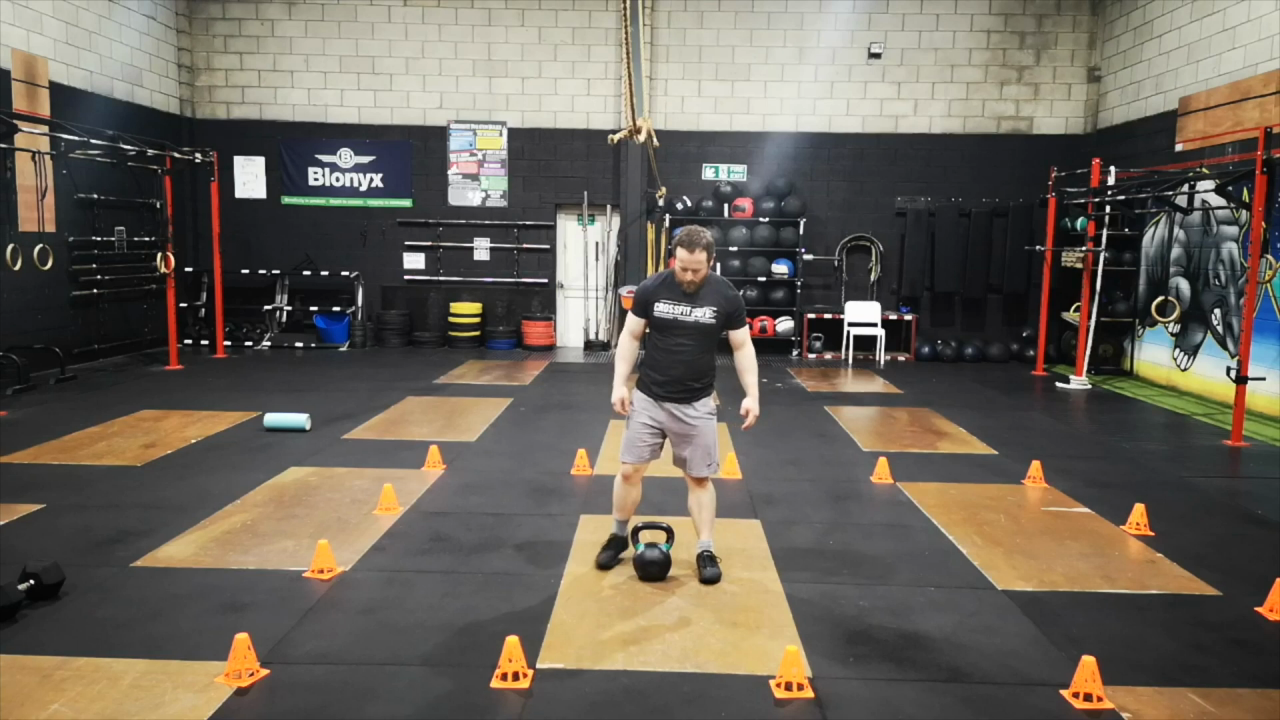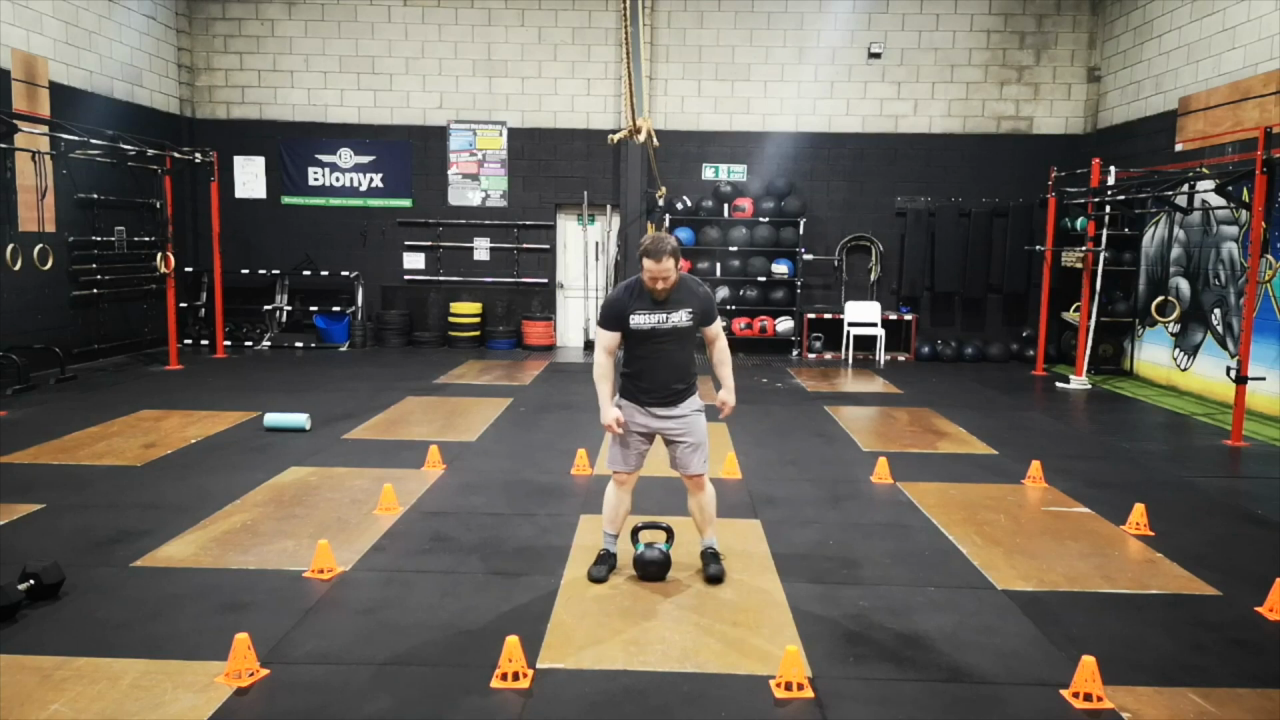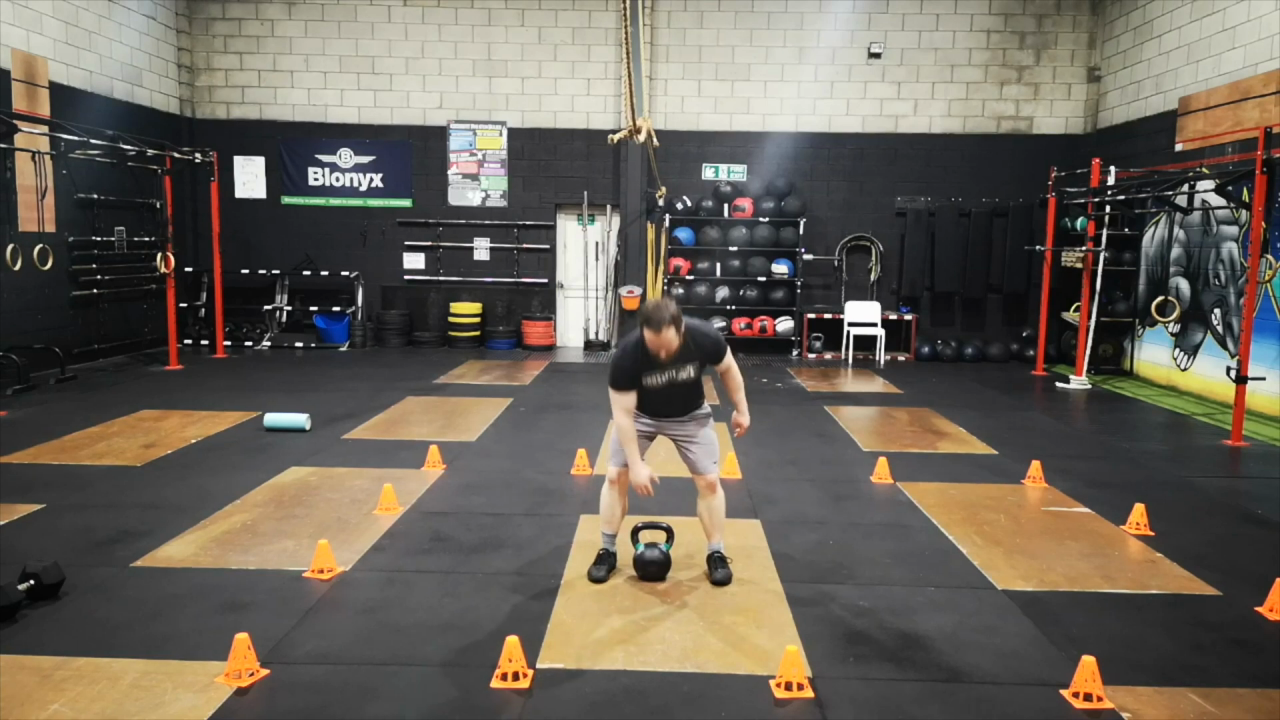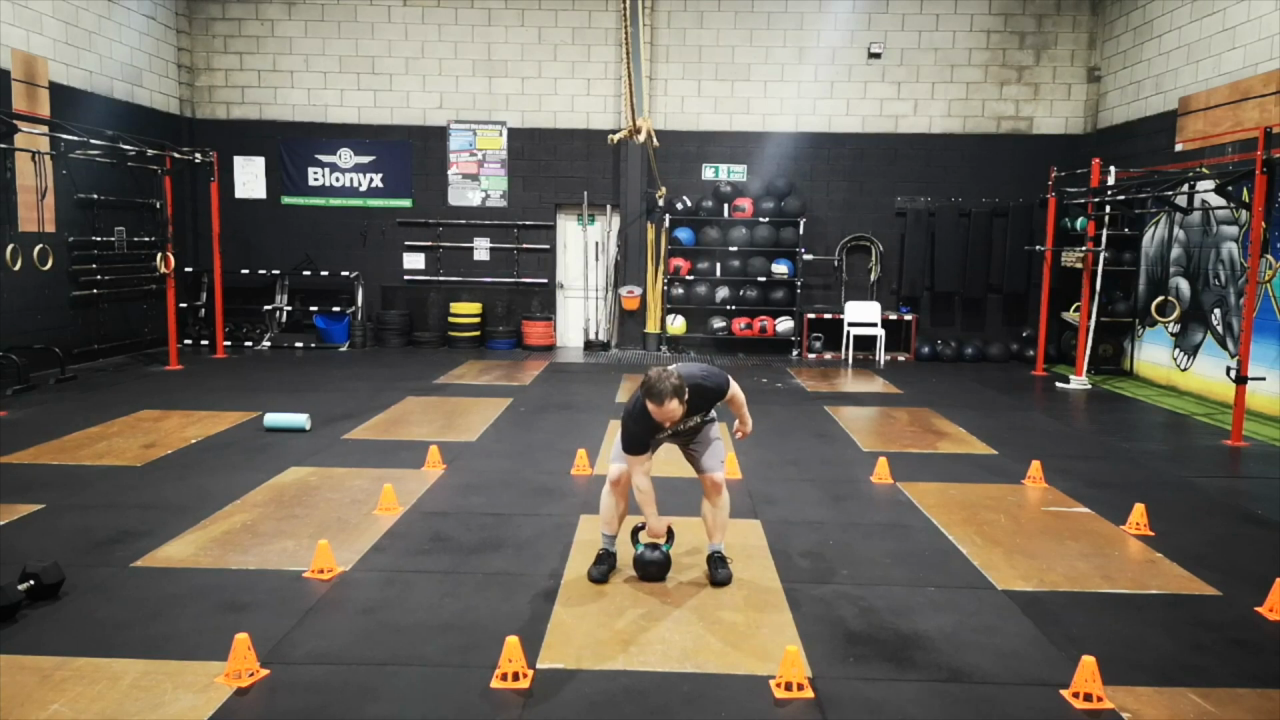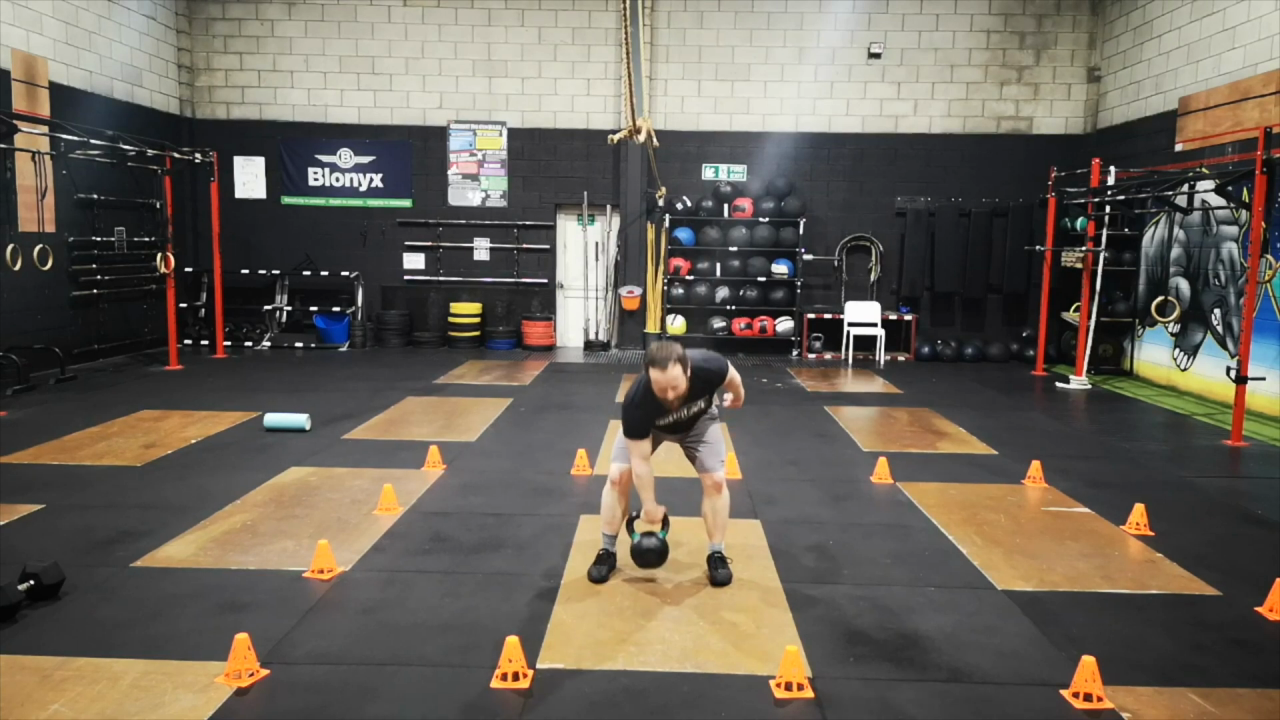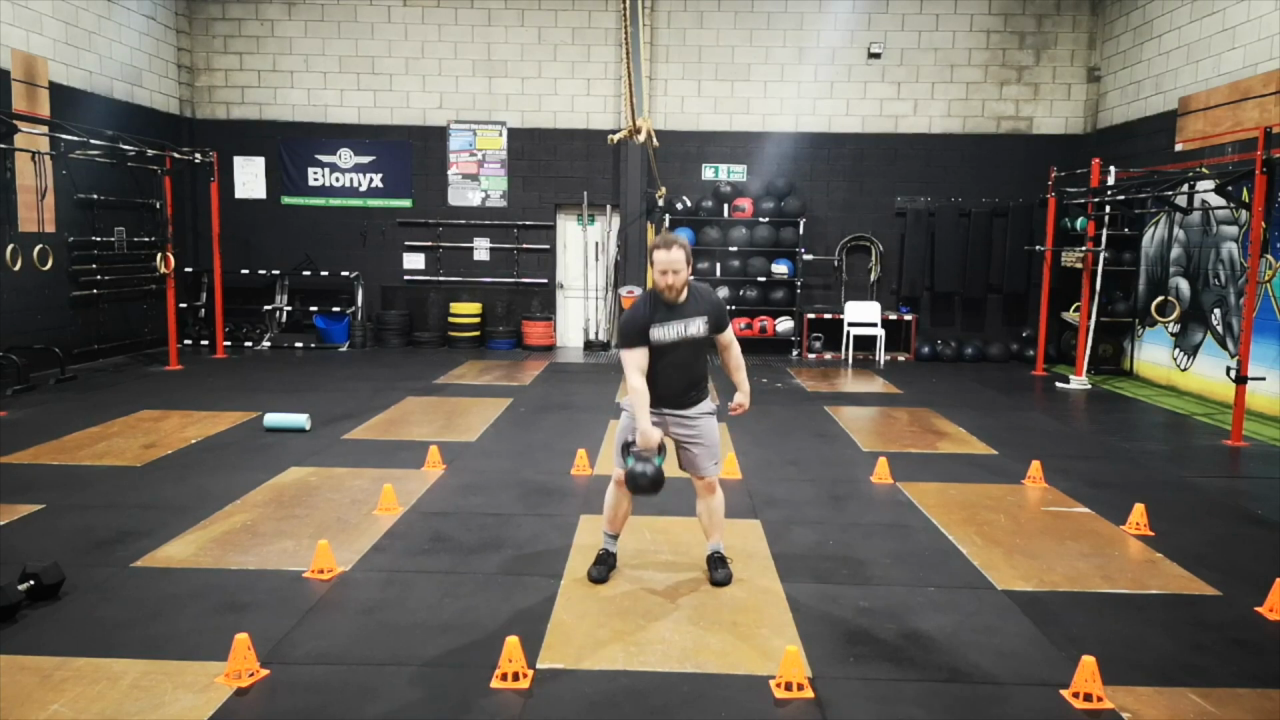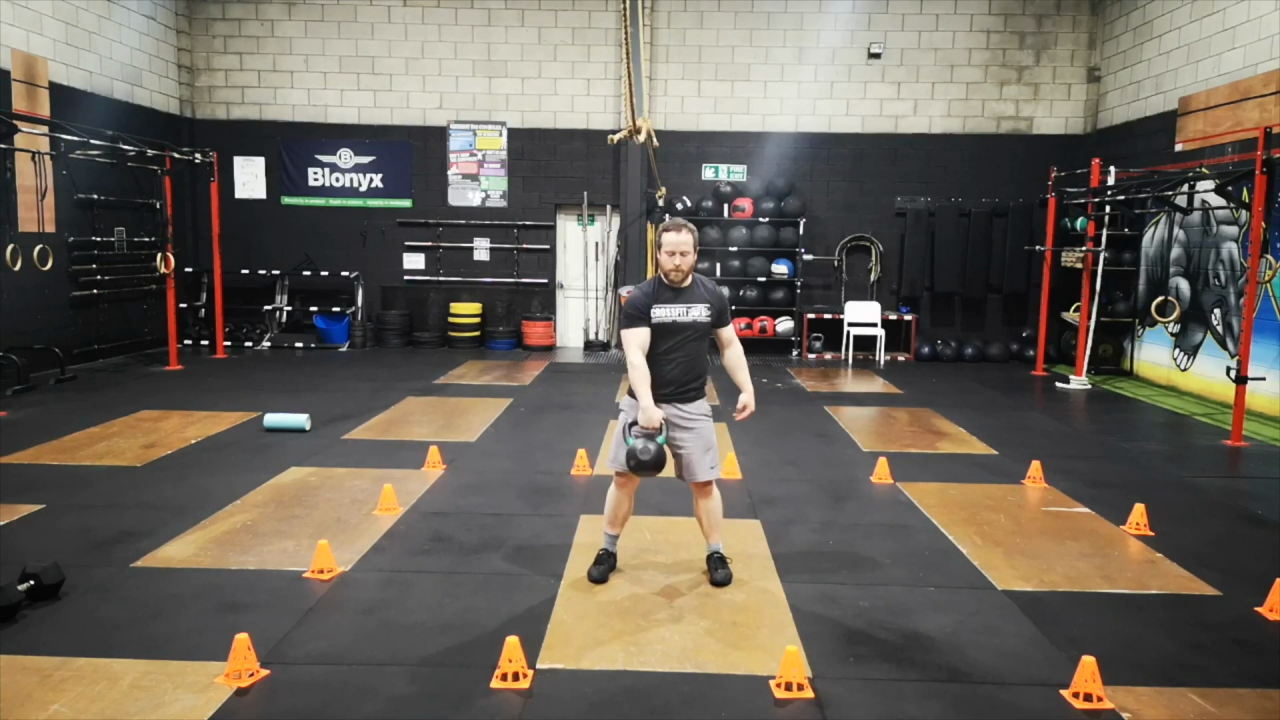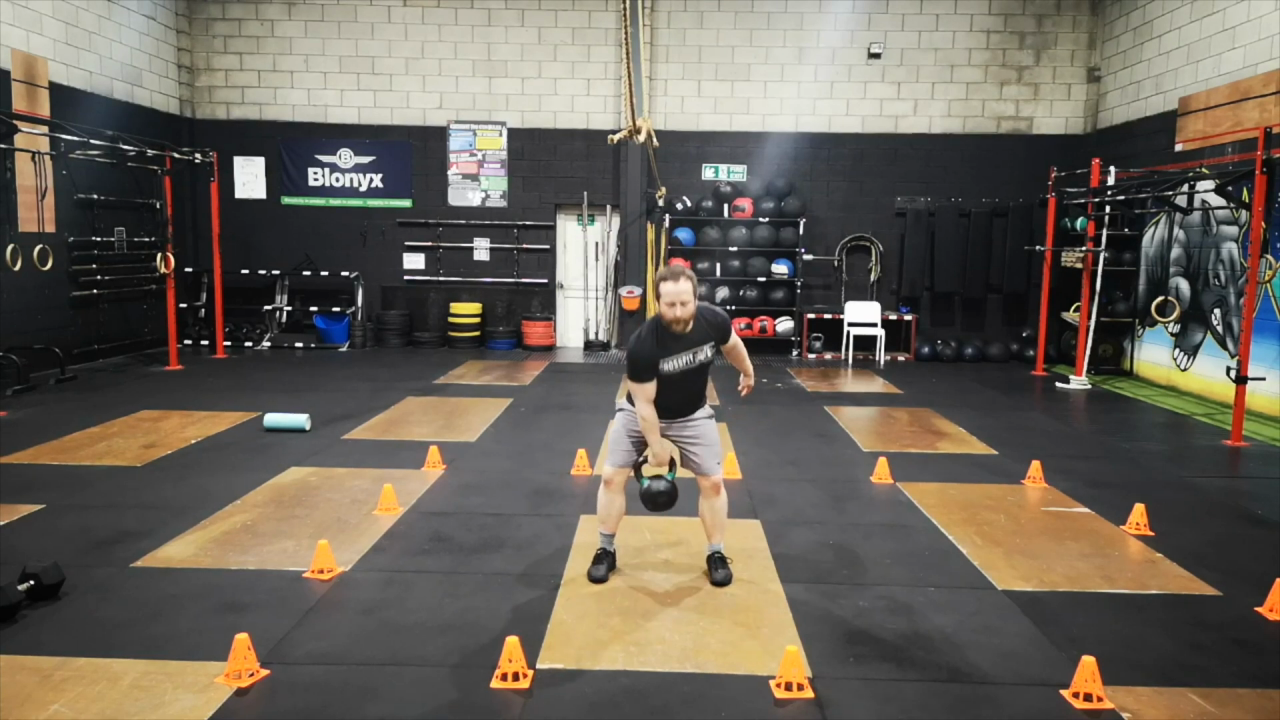
dt=0.4s
person 1, frame 1
left shoulder: (726, 296)
right shoulder: (652, 289)
left elbow: (742, 347)
right elbow: (630, 336)
left wrist: (751, 394)
right wrist: (620, 383)
left hip: (696, 404)
right hip: (648, 398)
left knee: (699, 477)
right knee: (629, 470)
left ankle: (705, 551)
right ankle: (619, 536)
person 1, frame 2
left shoulder: (697, 294)
right shoulder: (620, 299)
left elbow: (716, 340)
right elbow: (604, 353)
left wrist: (727, 386)
right wrist: (606, 404)
left hip: (683, 405)
right hip: (633, 406)
left knee: (696, 478)
right knee: (622, 477)
left ankle: (710, 549)
right ankle: (608, 550)
person 1, frame 3
left shoulder: (705, 337)
right shoulder: (627, 354)
left elbow: (728, 369)
right elbow: (622, 414)
left wrist: (741, 409)
right wrist: (636, 464)
left hip: (690, 415)
right hip: (642, 414)
left knee: (709, 480)
right knee: (616, 477)
left ankle: (716, 553)
right ankle: (607, 551)
person 1, frame 4
left shoulder: (707, 382)
right shoulder: (635, 416)
left elbow: (733, 392)
right elbow: (640, 476)
left wrist: (744, 419)
right wrist: (653, 521)
left hip: (697, 424)
left knee: (715, 480)
right knee: (617, 476)
left ankle: (716, 554)
right ankle: (607, 552)
person 1, frame 5
left shoulder: (709, 367)
right shoulder: (637, 401)
left elbow: (731, 376)
right elbow: (640, 460)
left wrist: (738, 396)
right wrist: (650, 506)
left hip: (698, 420)
right hip: (650, 425)
left knee: (715, 480)
right knee: (618, 476)
left ankle: (716, 554)
right ankle: (607, 551)
person 1, frame 6
left shoulder: (709, 301)
right shoulder: (637, 314)
left elbow: (728, 346)
right elbow: (635, 375)
left wrist: (743, 389)
right wrist: (644, 425)
left hip: (694, 409)
right hip: (645, 405)
left knee: (707, 481)
right knee: (622, 476)
left ankle: (716, 554)
right ankle: (608, 551)
person 1, frame 7
left shoulder: (711, 294)
right shoulder: (640, 298)
left elbow: (730, 345)
right elbow: (635, 356)
left wrist: (747, 389)
right wrist: (646, 405)
left hip: (692, 406)
right hip: (643, 405)
left knee: (703, 483)
right knee: (625, 478)
left ankle: (715, 553)
right ankle: (608, 551)
person 1, frame 8
left shoulder: (714, 319)
right shoulder: (643, 343)
left elbow: (732, 345)
right elbow: (644, 404)
left wrist: (748, 373)
right wrist: (656, 447)
left hip: (692, 413)
right hip: (641, 414)
left knee: (712, 481)
right knee: (612, 476)
left ankle: (716, 554)
right ankle: (606, 551)
